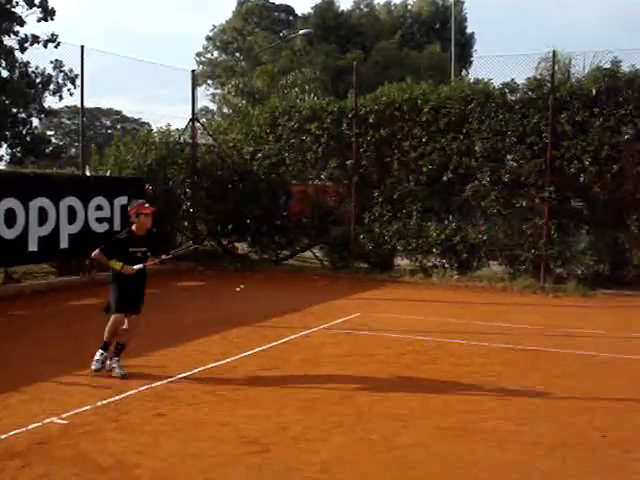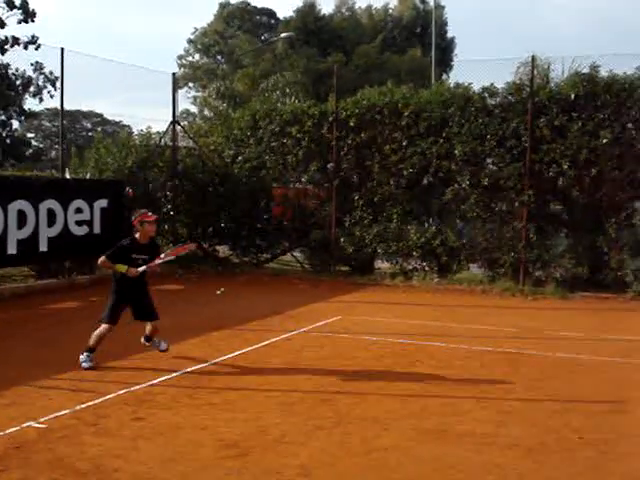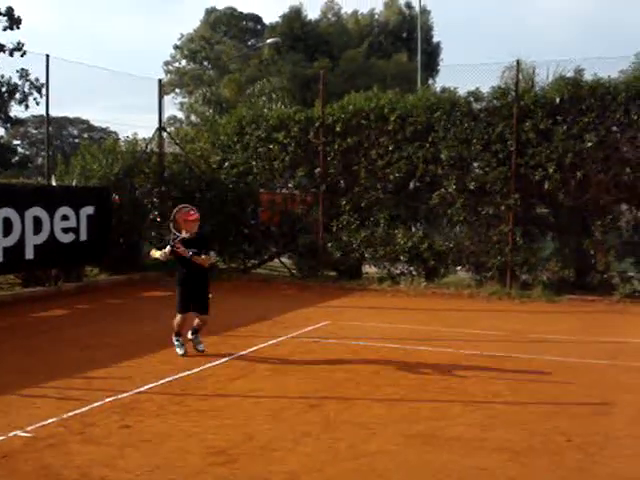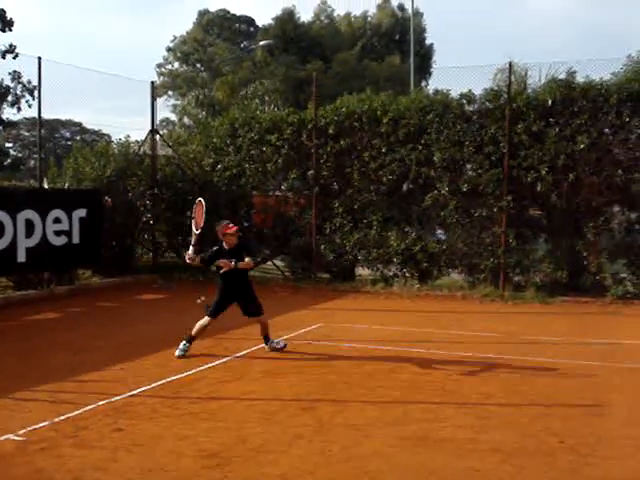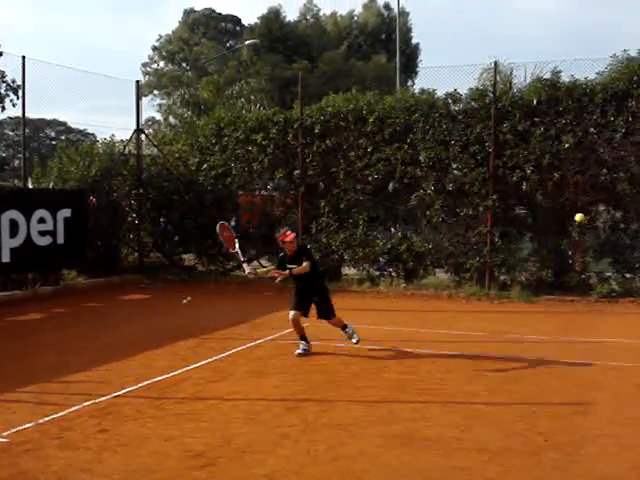
dt=0.3s
person 1, frame 1
left shoulder: (150, 237)
right shoulder: (122, 239)
left elbow: (154, 255)
right elbow: (96, 255)
left wrist: (153, 260)
right wrist: (119, 266)
left hip: (138, 282)
right hip: (120, 282)
left knee: (131, 321)
right knee: (118, 317)
left ankle: (115, 358)
right ankle: (103, 352)
person 1, frame 2
left shoulder: (153, 245)
right shoulder: (126, 246)
right elbow: (101, 262)
right wrist: (123, 269)
left hip: (140, 289)
right hip: (122, 289)
left knee: (154, 323)
right knee: (107, 326)
left ankle: (149, 339)
right ankle: (87, 354)
person 1, frame 3
left shoulder: (202, 239)
right shoulder: (176, 241)
left elbow: (206, 262)
right elbow: (153, 252)
left wrist: (188, 254)
right wrist: (160, 254)
left hip: (201, 282)
right hip: (184, 282)
left knee: (203, 318)
right knee: (182, 316)
left ankle: (193, 334)
right ankle: (177, 338)
person 1, frame 4
left shoulder: (243, 247)
right shoulder: (216, 252)
left elbow: (249, 263)
right elbow: (197, 261)
left wrist: (233, 264)
right wrist: (191, 257)
left hip: (244, 288)
right hip: (227, 289)
left knee: (261, 318)
right knee: (208, 320)
left ankle: (268, 342)
right ankle: (186, 343)
person 1, frame 5
left shoulder: (303, 250)
right shoulder: (282, 257)
left elbow: (306, 268)
right elbow: (280, 272)
left wrist: (288, 273)
left hip: (316, 288)
right hip: (301, 289)
left knee: (331, 320)
right knee: (293, 317)
left ankle: (346, 328)
right ankle: (304, 343)
